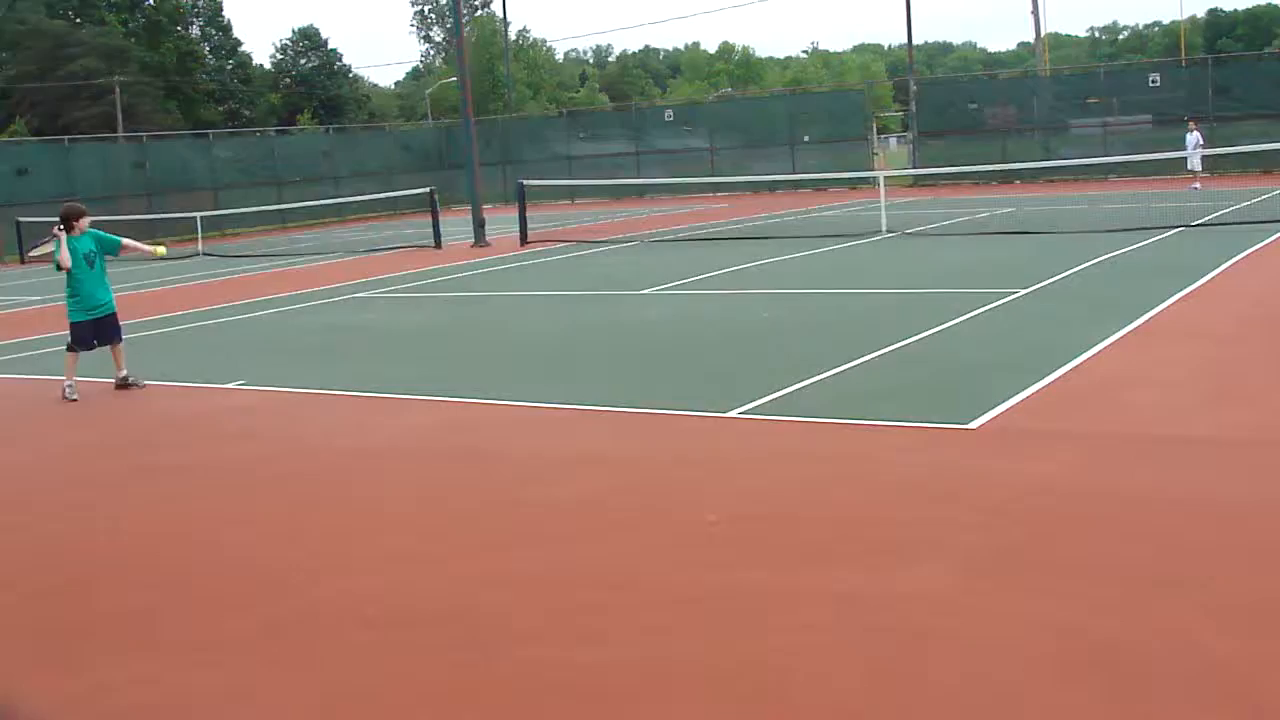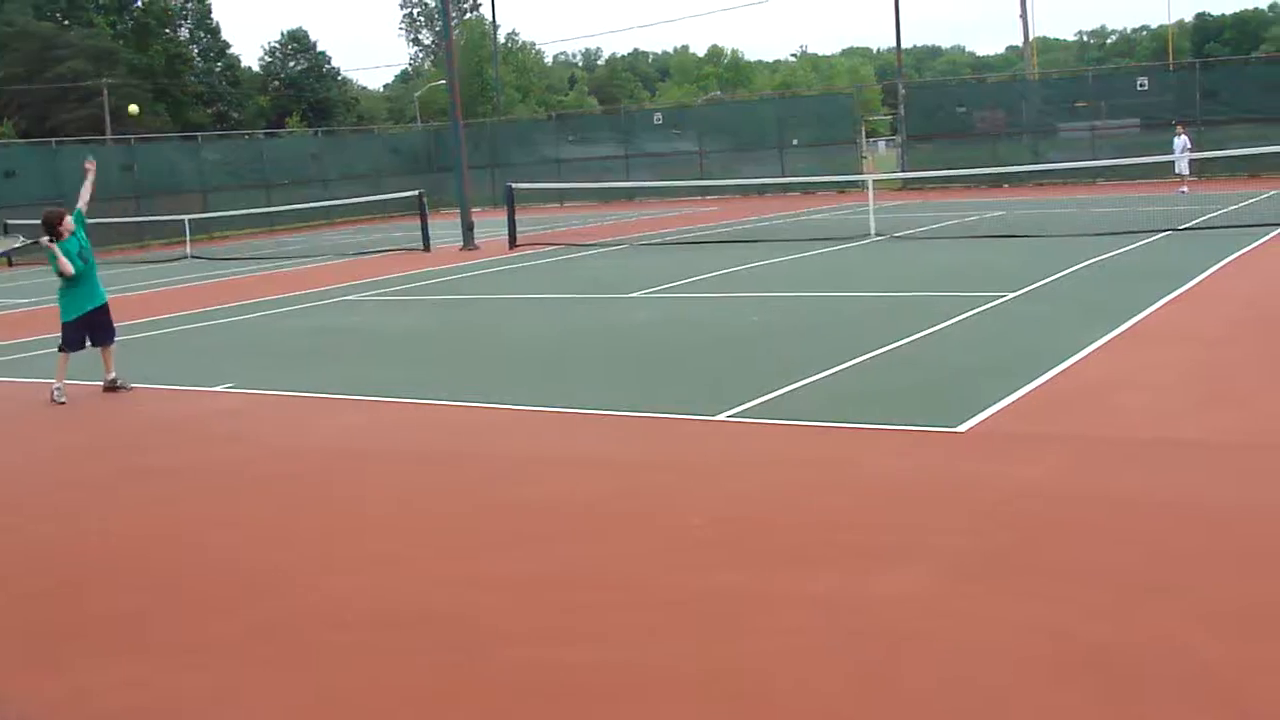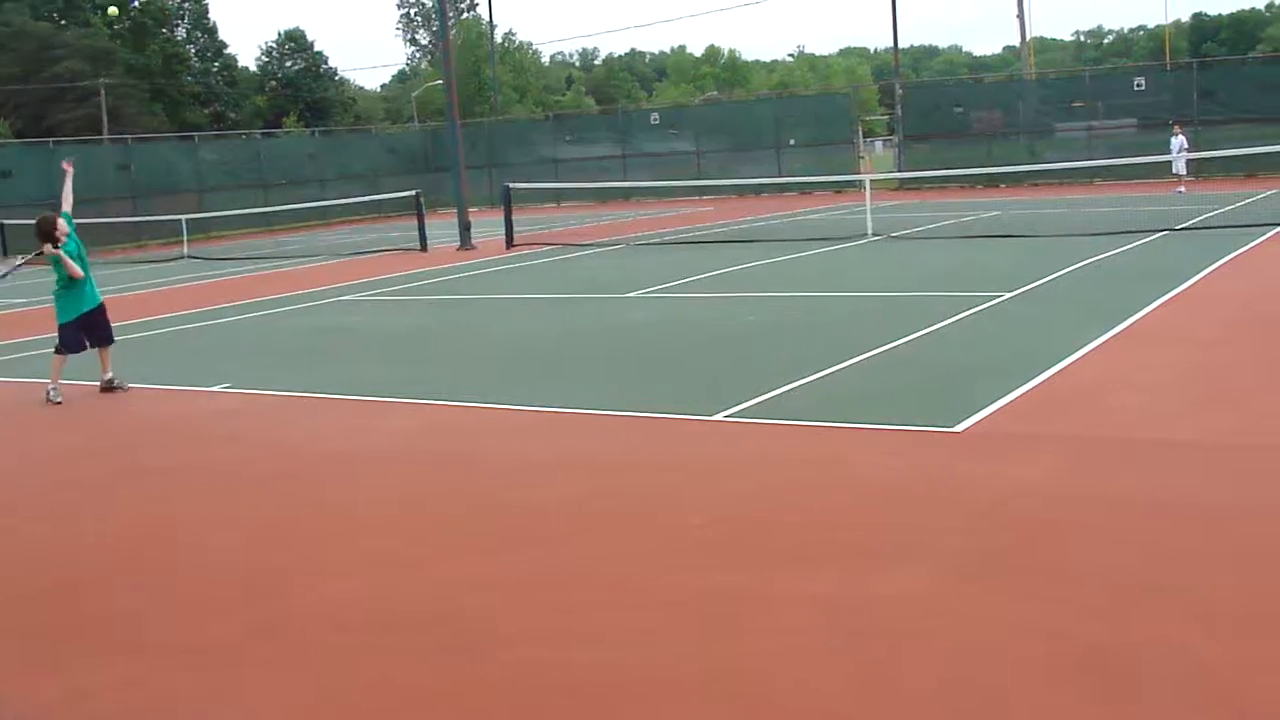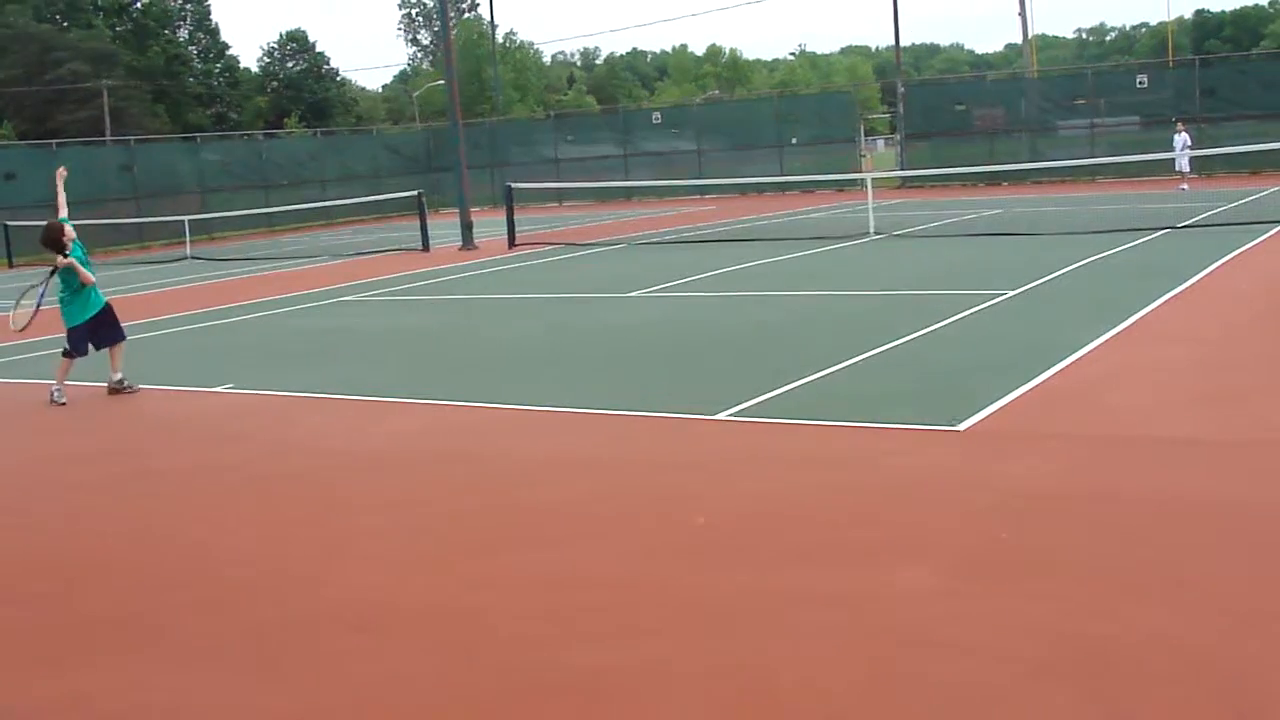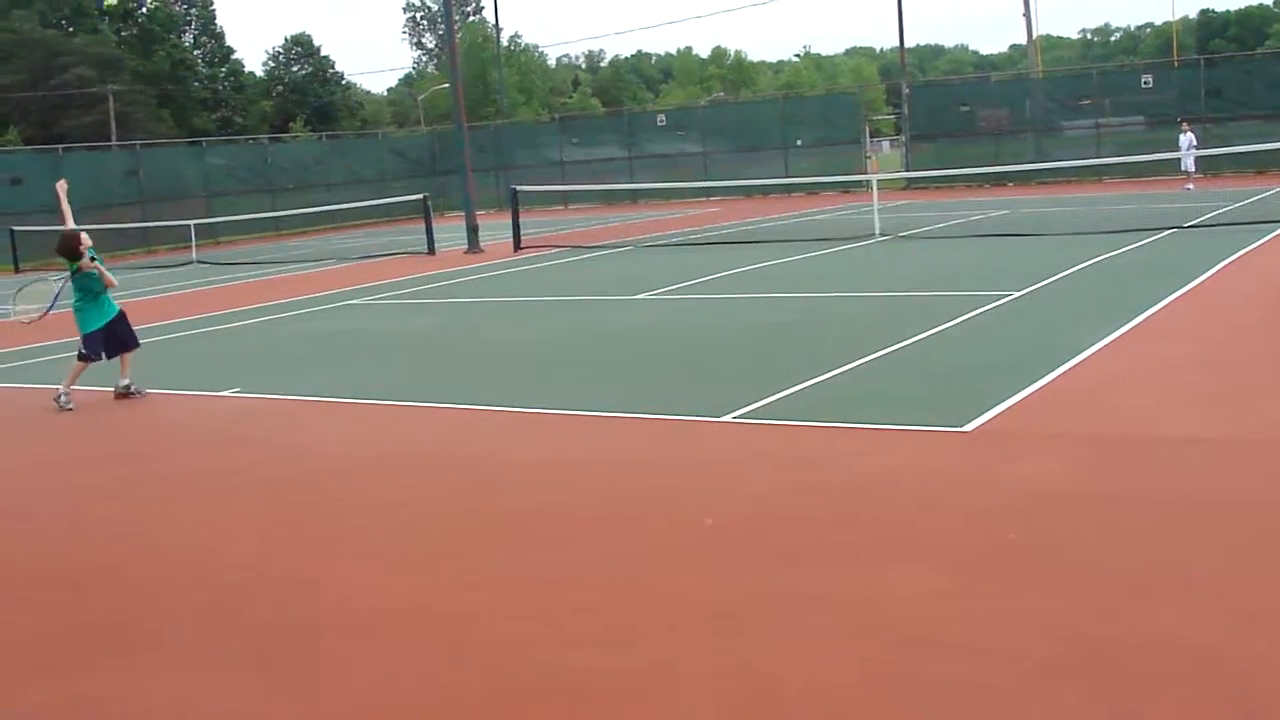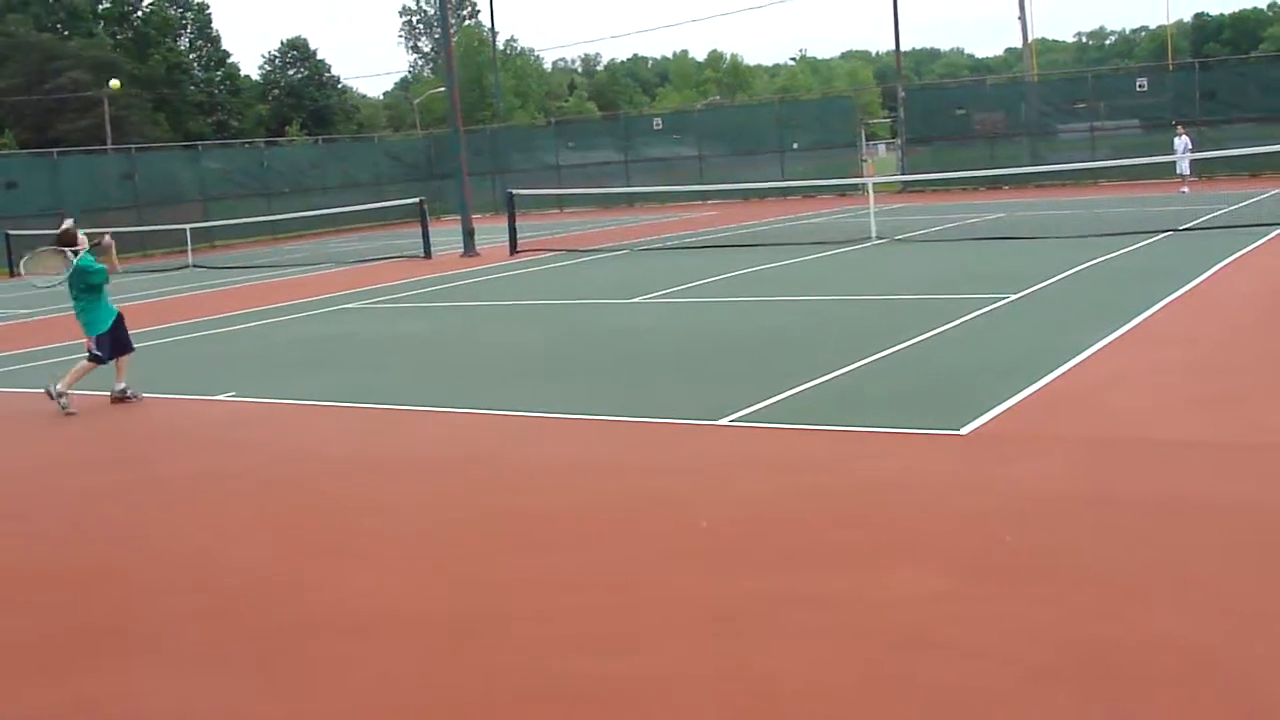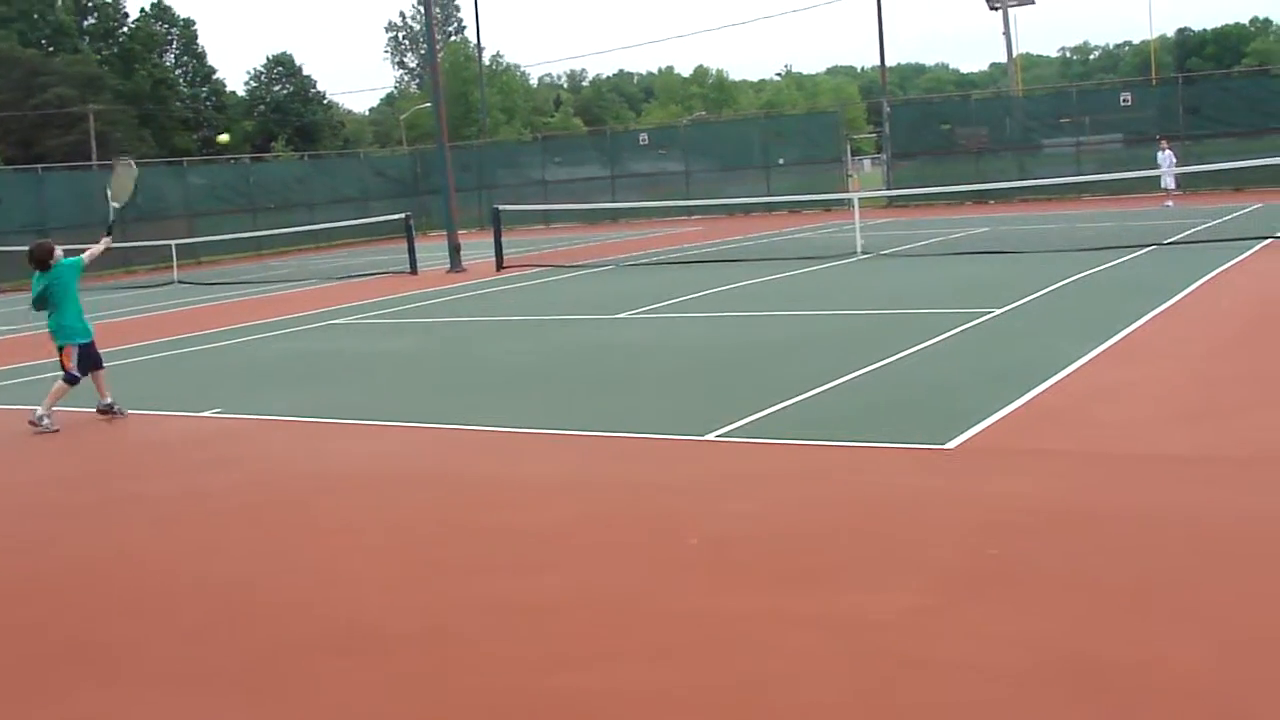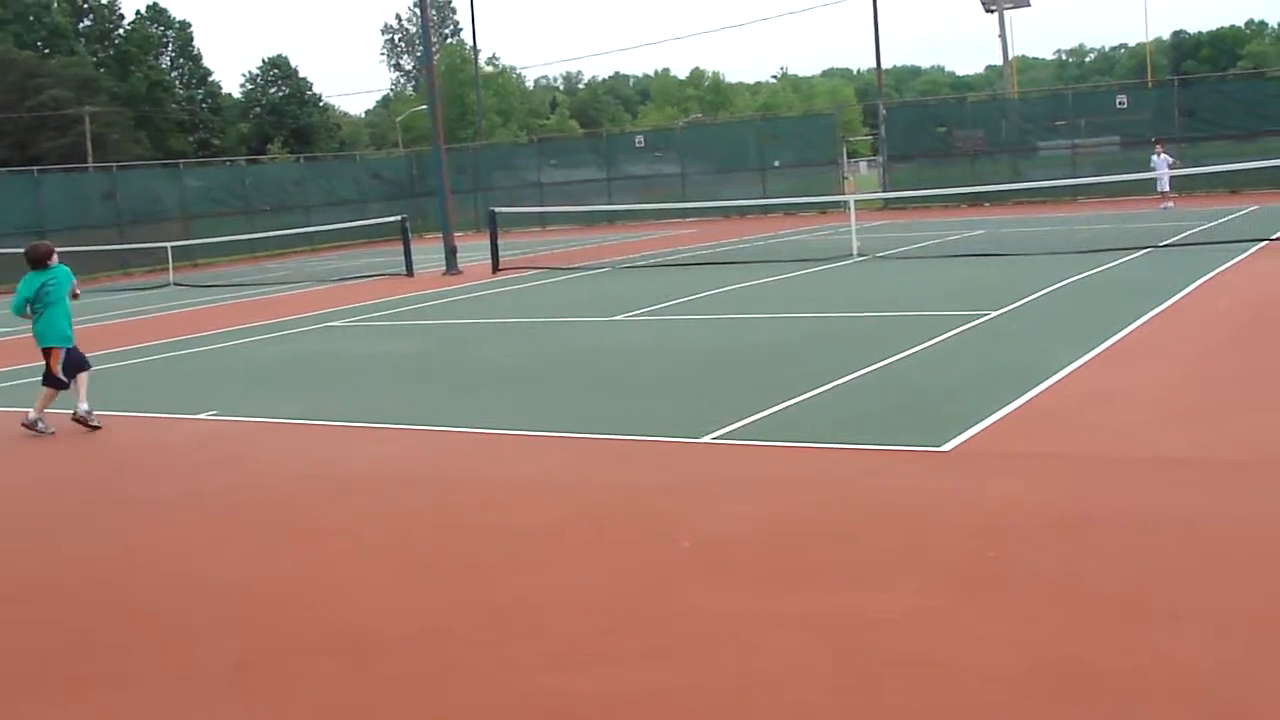
dt=0.2s
person 1, frame 1
left shoulder: (94, 236)
right shoulder: (63, 244)
left elbow: (122, 242)
right elbow: (66, 264)
left wrist: (149, 249)
right wrist: (62, 240)
left hip: (103, 301)
right hip: (81, 305)
left knee: (115, 338)
right knee: (77, 344)
left ankle: (122, 376)
right ankle: (69, 384)
person 1, frame 2
left shoulder: (78, 230)
right shoulder: (57, 251)
left elbow: (84, 200)
right elbow: (69, 272)
left wrist: (90, 174)
right wrist: (54, 248)
left hip: (96, 298)
right hip: (74, 304)
left knee: (106, 339)
right knee: (68, 345)
left ankle: (110, 379)
right ankle: (58, 387)
person 1, frame 3
left shoulder: (69, 231)
right shoulder: (61, 253)
left elbow: (67, 202)
right elbow: (78, 275)
left wrist: (69, 176)
right wrist: (60, 254)
left hip: (91, 299)
right hip: (71, 305)
left knee: (105, 339)
right knee: (65, 346)
left ankle: (107, 379)
right ankle: (53, 387)
person 1, frame 4
left shoulder: (69, 243)
right shoulder: (66, 264)
left elbow: (62, 208)
right elbow: (90, 281)
left wrist: (60, 183)
right wrist: (74, 266)
left hip: (95, 302)
right hip: (77, 308)
left knee: (116, 337)
right knee: (72, 351)
left ankle: (116, 380)
right ankle: (58, 388)
person 1, frame 5
left shoulder: (77, 254)
right shoulder: (85, 271)
left elbow: (68, 221)
right elbow: (112, 284)
left wrist: (62, 195)
right wrist: (98, 269)
left hip: (108, 309)
right hip: (92, 315)
left knee: (129, 344)
right knee: (87, 355)
left ankle: (123, 385)
right ankle: (63, 391)
person 1, frame 6
right shoulder: (83, 265)
left elbow: (64, 233)
right elbow: (113, 270)
left wrist: (66, 224)
right wrist: (110, 249)
left hip: (105, 311)
right hip: (94, 316)
left knee: (123, 348)
right knee: (96, 357)
left ankle: (120, 390)
right ankle: (59, 390)
person 1, frame 7
left shoulder: (39, 278)
right shoulder: (64, 267)
left elbow: (37, 305)
right elbow: (88, 256)
right wrist: (104, 243)
left hip: (78, 329)
right hip: (70, 332)
left knee: (96, 364)
right knee: (71, 376)
left ankle: (105, 402)
right ankle: (41, 415)
person 1, frame 8
left shoulder: (28, 280)
right shoulder: (62, 272)
left elbow: (18, 310)
right elbow: (73, 285)
left wrist: (37, 316)
right wrist: (74, 291)
left hip: (48, 333)
right hip: (57, 335)
left knee: (81, 367)
right knee: (57, 379)
left ankle: (82, 409)
right ankle: (33, 418)
